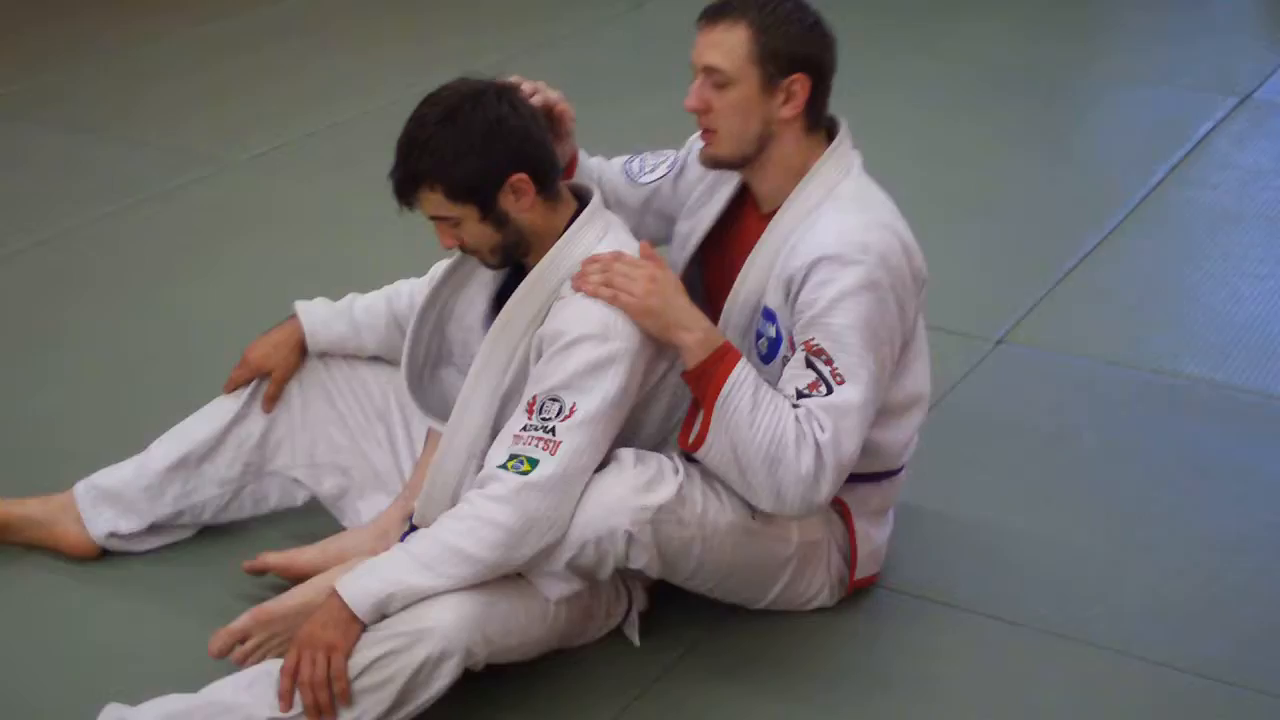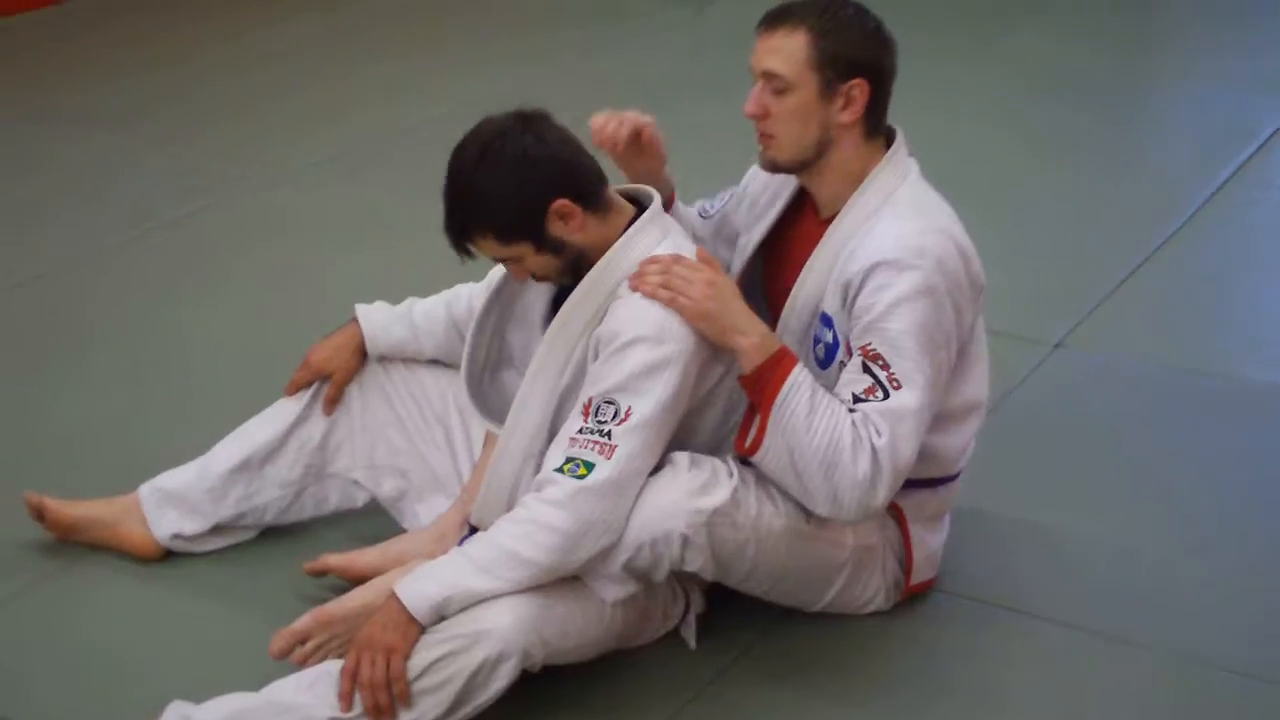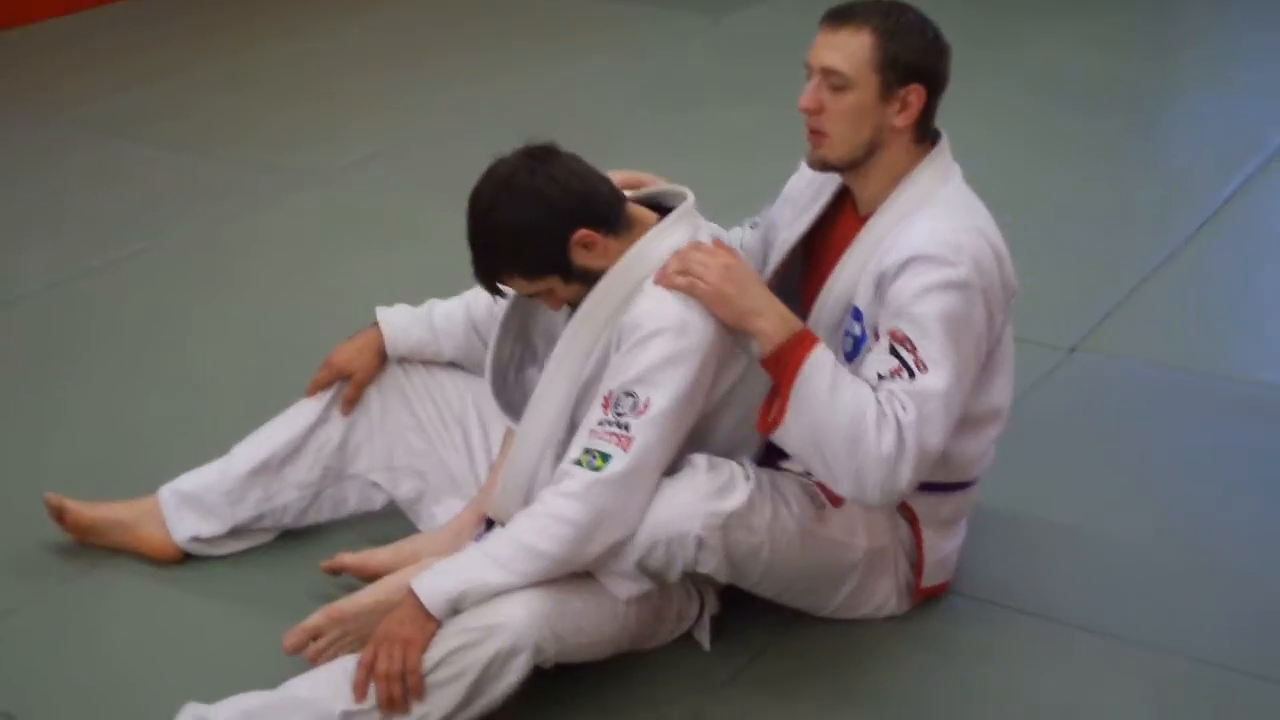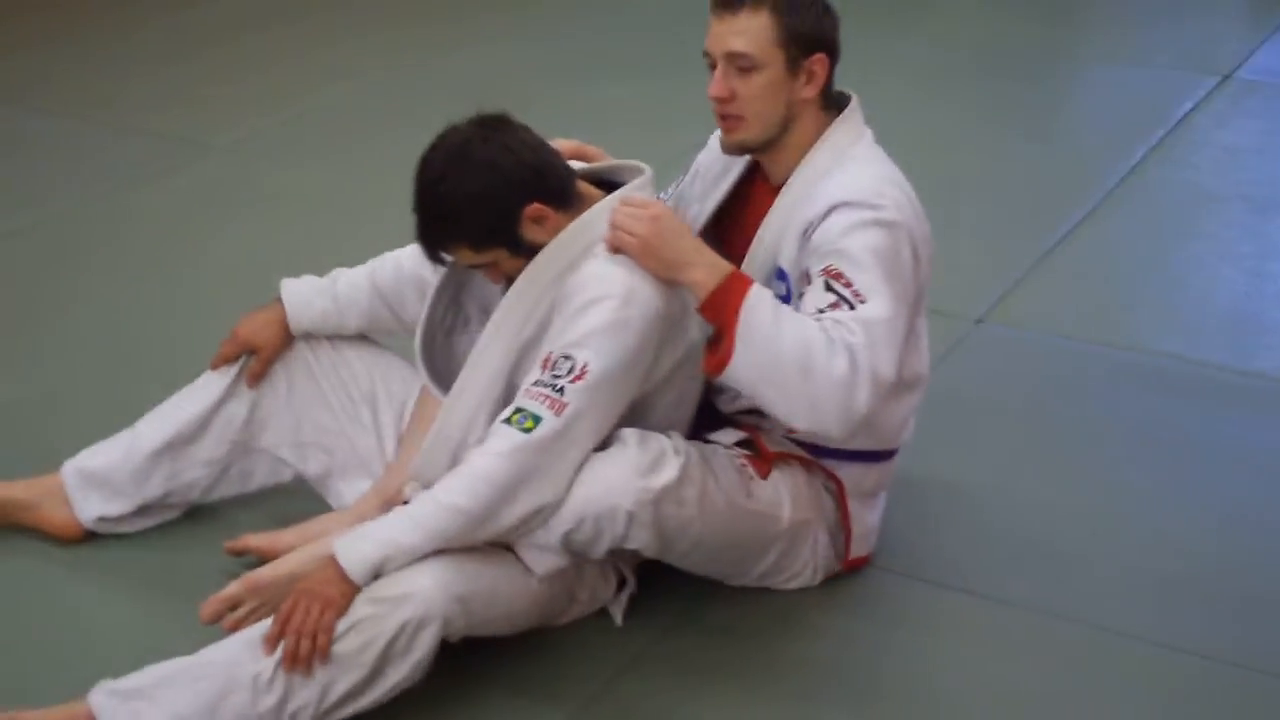
dt=0.5s
person 1, frame 1
left shoulder: (599, 322)
right shoulder: (522, 232)
left elbow: (517, 518)
right elbow: (434, 302)
left wrist: (354, 599)
right wrist: (306, 329)
right hip: (479, 473)
left knee: (433, 626)
right knee: (289, 390)
right ankle: (92, 515)
person 1, frame 2
left shoulder: (654, 325)
right shoulder: (590, 237)
left elbow: (574, 518)
right elbow: (490, 309)
left wrist: (412, 601)
right wrist: (365, 332)
right hip: (540, 474)
left knee: (493, 625)
right knee: (353, 391)
right ankle: (153, 517)
person 1, frame 3
left shoulder: (672, 321)
right shoulder: (626, 229)
left elbow: (591, 511)
right elbow: (506, 315)
left wrist: (431, 596)
right wrist: (387, 336)
right hip: (563, 472)
left knee: (504, 622)
right knee: (376, 393)
right ankle: (173, 519)
person 1, frame 4
left shoulder: (618, 297)
right shoulder: (559, 204)
left elbow: (516, 475)
right elbow: (422, 277)
left wrist: (353, 564)
right wrist: (293, 309)
right hip: (474, 445)
left knee: (417, 593)
right knee: (283, 364)
right ankle: (80, 496)
person 2, frame 1
left shoulder: (853, 255)
right shoulder: (724, 163)
left elbow: (802, 475)
right elbow: (609, 198)
left wrist: (690, 334)
right wrist: (556, 154)
left hip: (806, 527)
right hip: (714, 442)
left knee: (624, 500)
person 2, frame 2
left shoulder: (910, 262)
right shoulder: (786, 174)
left elbow: (857, 481)
right elbow: (695, 249)
left wrist: (746, 338)
right wrist: (648, 185)
left hip: (864, 530)
right hip: (776, 442)
left knee: (678, 504)
person 2, frame 3
left shoulder: (945, 257)
right shoulder: (830, 176)
left elbow: (883, 463)
right elbow: (746, 263)
left wrist: (767, 321)
left hip: (881, 531)
right hip: (795, 448)
left knee: (694, 506)
person 2, frame 4
left shoulder: (865, 211)
right shoulder: (740, 149)
left elbow: (839, 395)
right elbow: (664, 243)
left wrist: (700, 270)
left hip: (807, 493)
right hip: (712, 413)
left knee: (628, 483)
